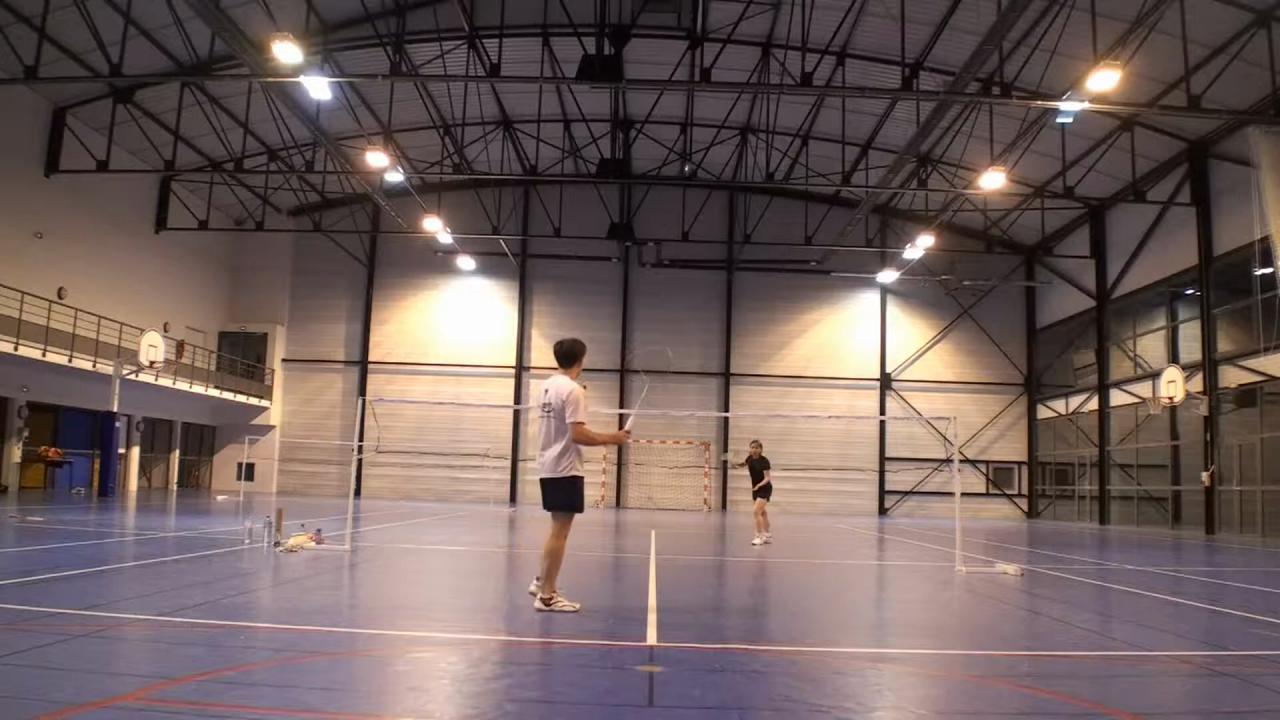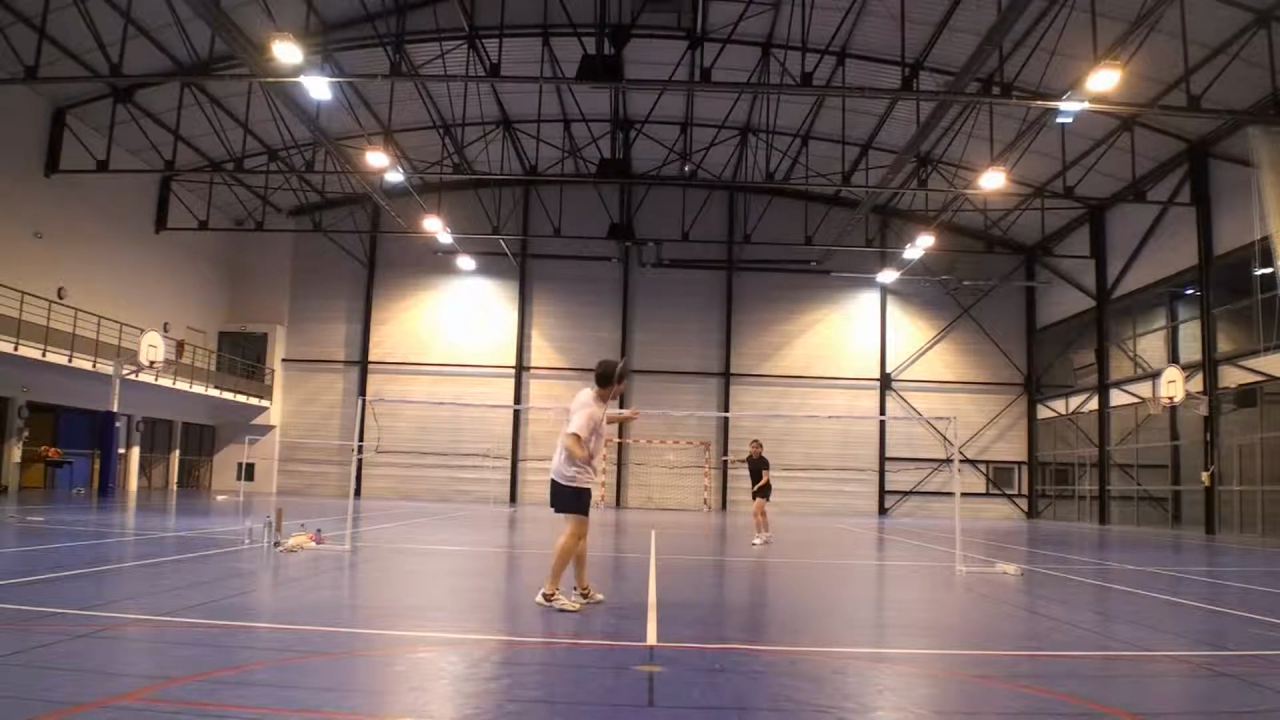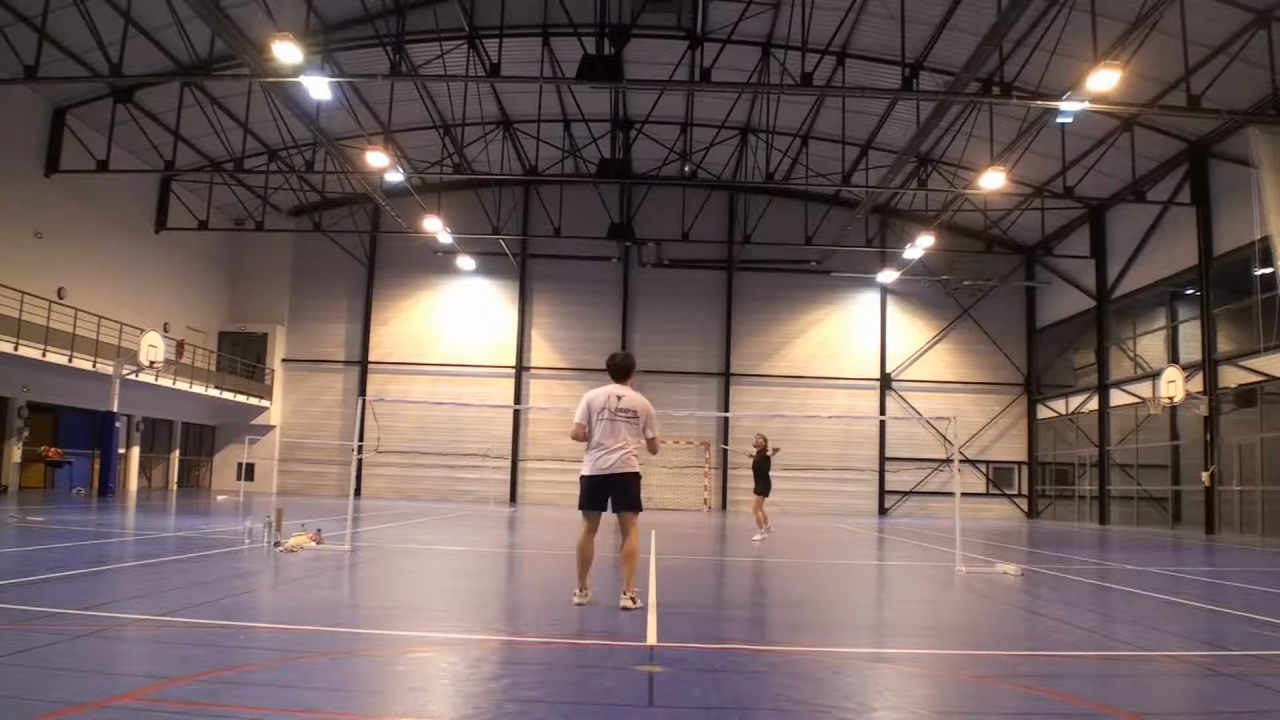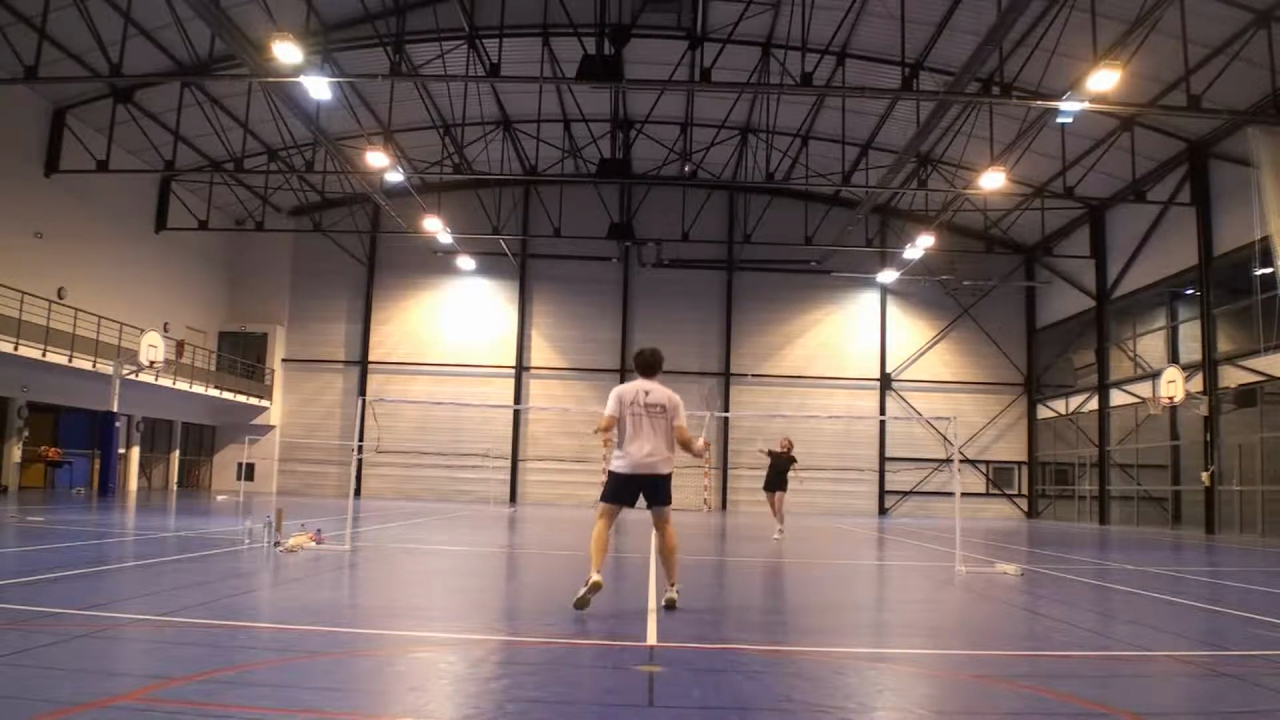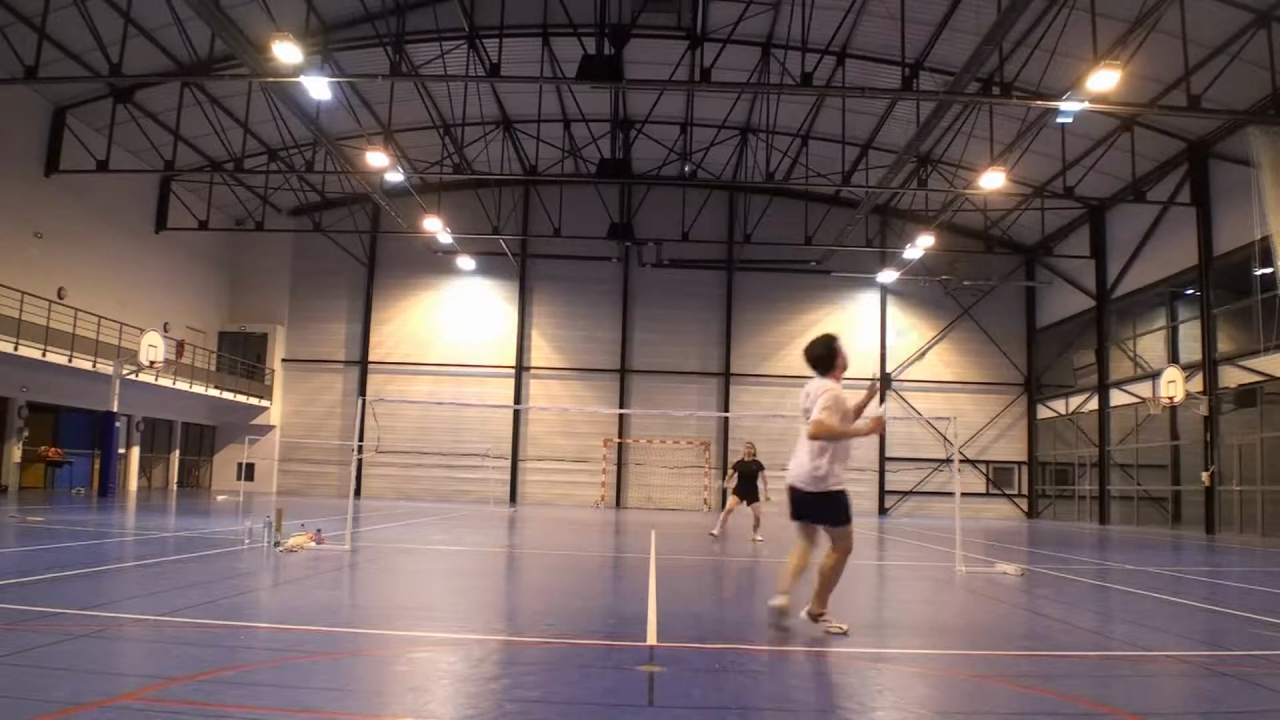
dt=1s
person 1, frame 1
left shoulder: (547, 387)
right shoulder: (572, 390)
right elbow: (578, 435)
right wrist: (611, 438)
left hip: (548, 468)
right hip: (565, 470)
left knee: (557, 528)
right knee: (560, 530)
left ankle: (542, 582)
right ankle: (547, 595)
person 1, frame 2
left shoulder: (591, 398)
right shoulder: (590, 410)
right elbow: (570, 441)
left wrist: (621, 416)
right wrist: (581, 455)
left hip: (574, 477)
right hip: (573, 478)
left knee: (580, 531)
right knee: (575, 530)
left ankle: (582, 589)
right ankle: (549, 591)
person 1, frame 3
left shoulder: (592, 396)
right shoulder: (643, 404)
left elbow: (576, 434)
right elbow: (654, 449)
left hip: (594, 470)
right hip: (626, 471)
left knee: (588, 529)
right knee: (629, 533)
left ankle: (581, 590)
right ankle: (628, 593)
person 1, frame 4
left shoulder: (621, 391)
right shoulder: (671, 398)
left elbow: (606, 426)
right elbow: (682, 438)
left wrist: (600, 428)
right wrist: (697, 450)
left hip: (625, 466)
right hip: (659, 468)
left knee: (603, 521)
right knee: (663, 526)
left ankle: (594, 576)
right ankle: (671, 588)
person 1, frame 5
left shoulder: (816, 387)
right shoulder: (830, 392)
right elbow: (815, 431)
left wrist: (867, 398)
right wrist: (864, 430)
left hip: (799, 478)
right hip: (822, 481)
left knee: (806, 544)
right knee: (842, 546)
left ankle: (783, 595)
right ankle: (817, 609)
